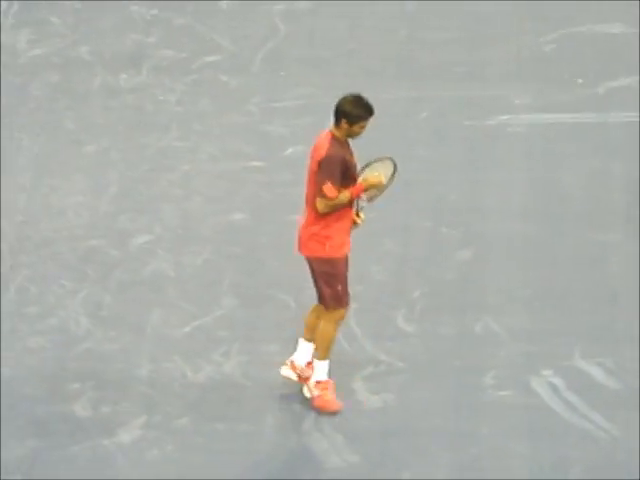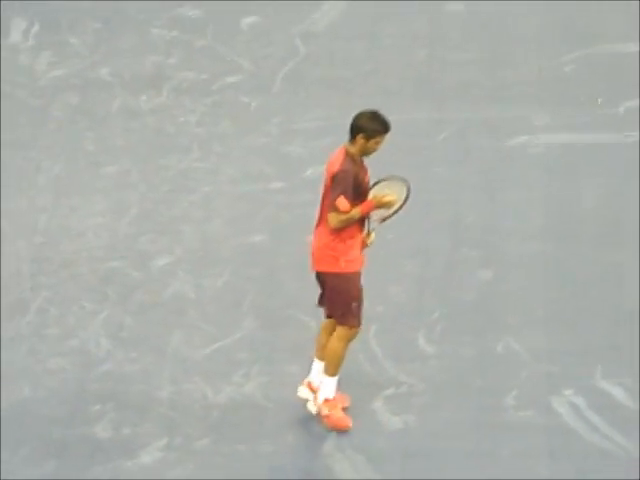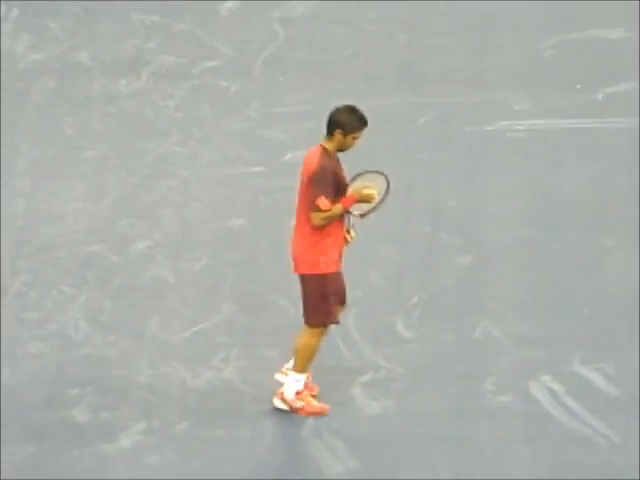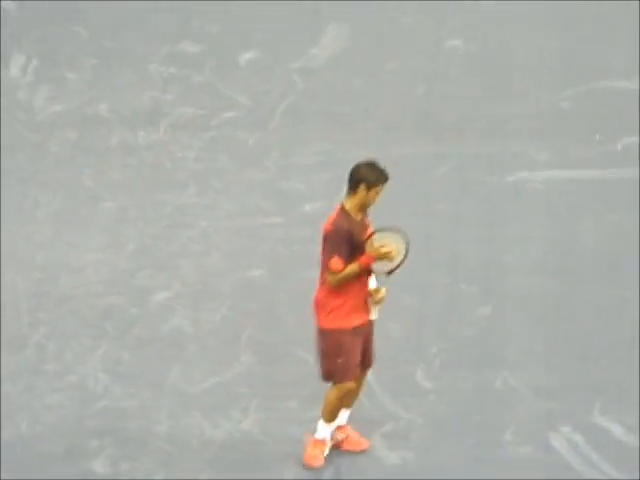
dt=0.3s
person 1, frame 1
left shoulder: (335, 142)
right shoulder: (332, 155)
right elbow: (324, 204)
left wrist: (352, 211)
right wrist: (362, 186)
left hip: (331, 239)
right hip: (323, 242)
left knee: (326, 304)
right knee: (337, 309)
left ankle: (299, 362)
right ankle: (319, 382)
person 1, frame 2
left shoulder: (352, 160)
right shoulder: (345, 170)
right elbow: (336, 220)
left wrist: (361, 232)
right wrist: (372, 205)
left hip: (340, 255)
right hip: (337, 259)
left knee: (335, 319)
right knee: (348, 327)
left ankle: (315, 383)
right ankle: (325, 398)
person 1, frame 3
left shoulder: (326, 157)
right shoulder: (323, 167)
right elbow: (319, 217)
left wrist: (342, 229)
right wrist: (354, 199)
left hip: (325, 252)
right hip: (316, 257)
left knee: (335, 307)
right knee: (317, 325)
left ankle: (292, 370)
right ankle: (290, 394)
person 1, frame 4
left shoulder: (360, 218)
right shoulder: (338, 227)
right elbow: (334, 278)
left wrist: (372, 286)
right wrist: (371, 258)
left hip: (359, 312)
right hip: (336, 316)
left knee: (359, 374)
right knee: (344, 383)
left ankle: (339, 428)
right ankle: (320, 436)
